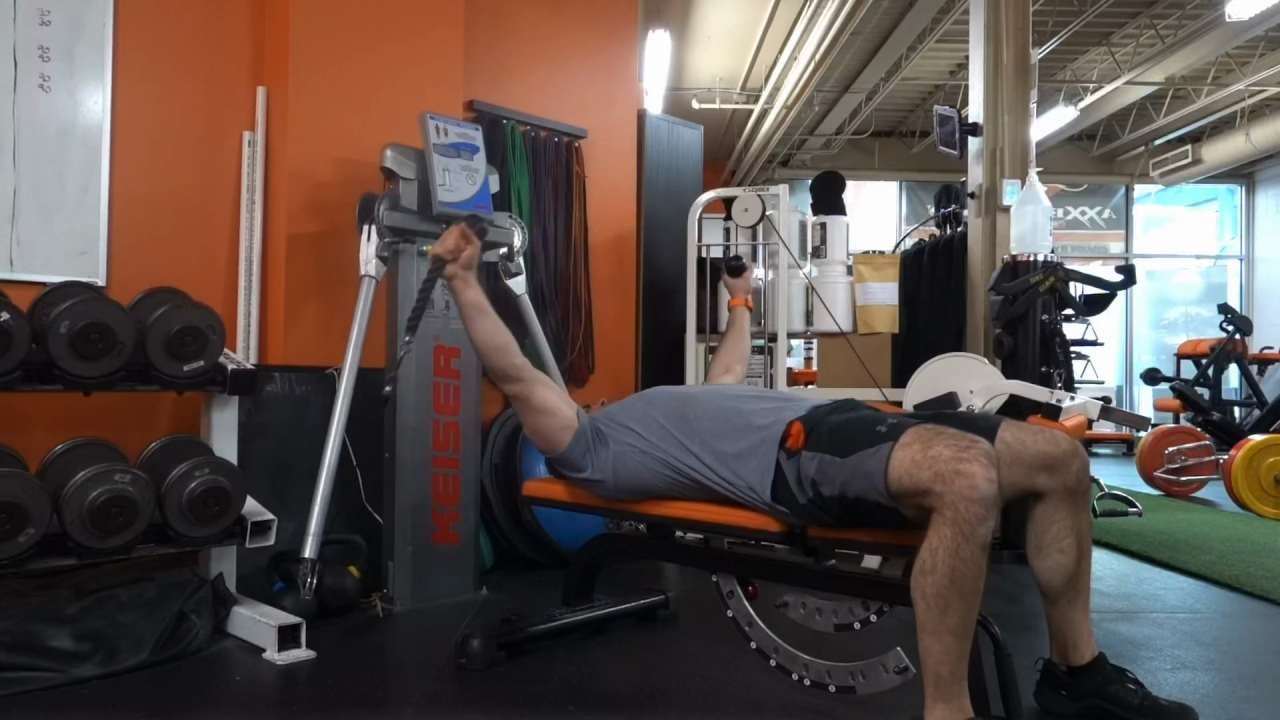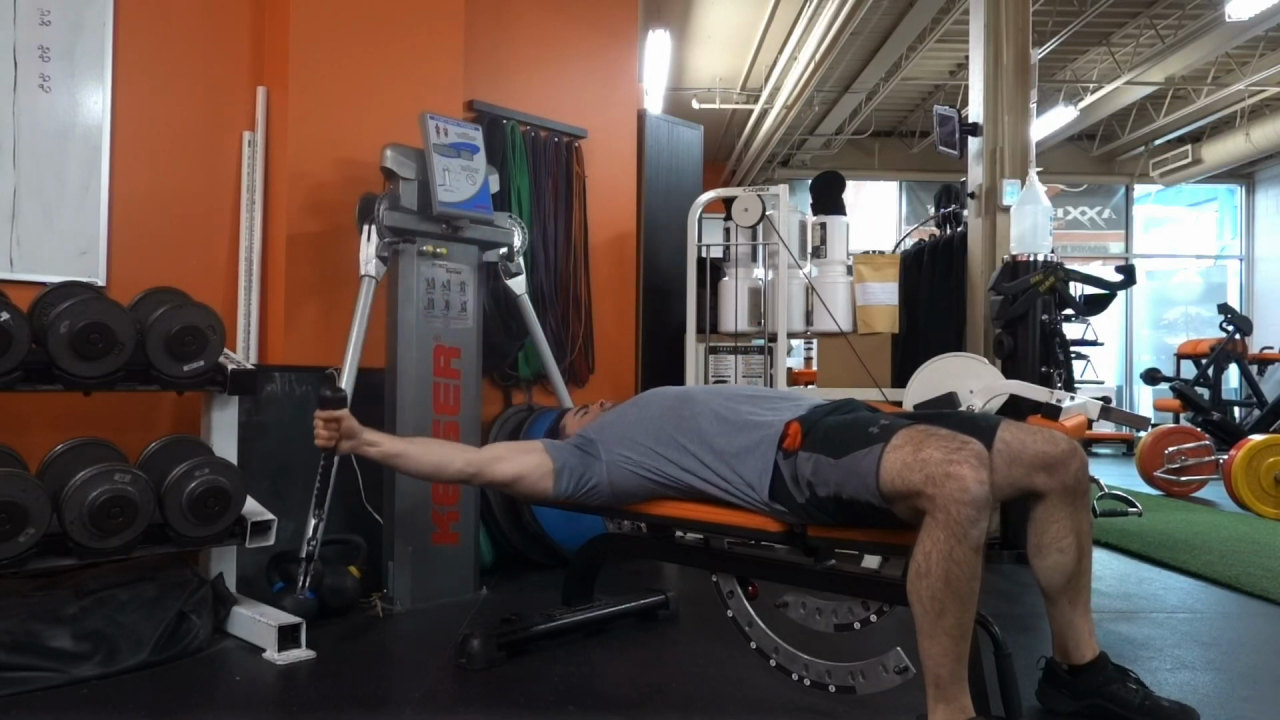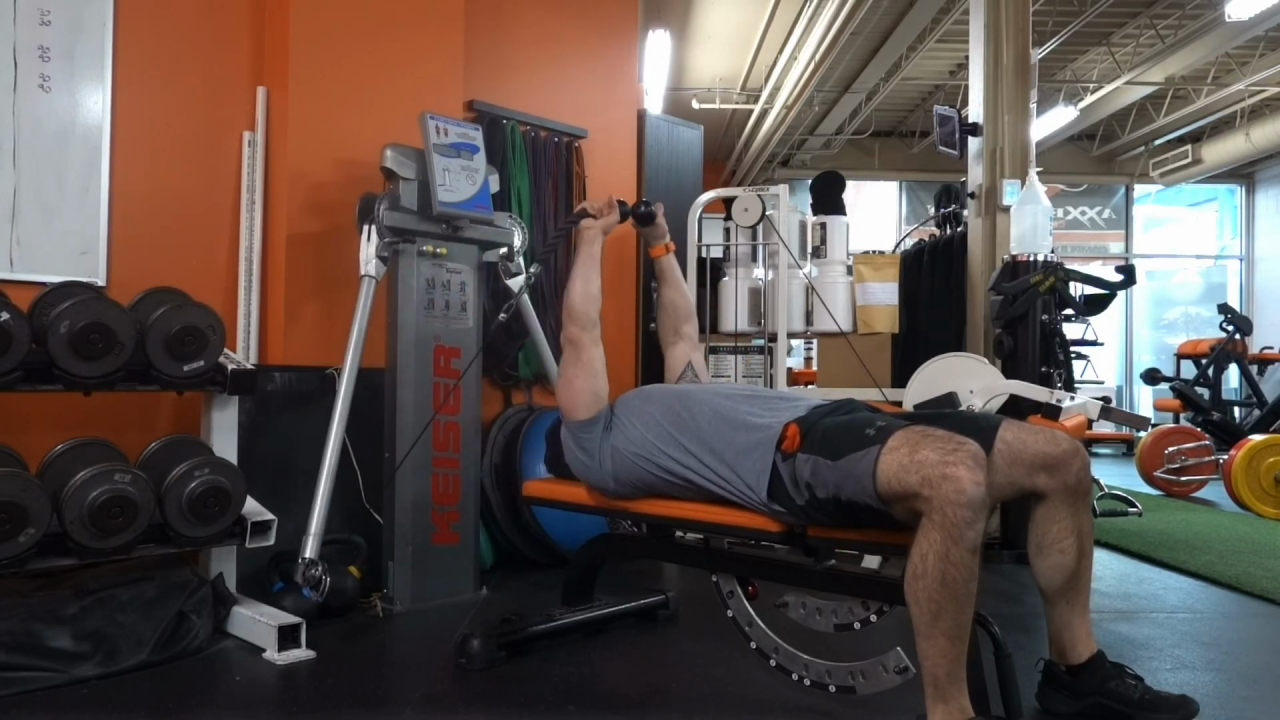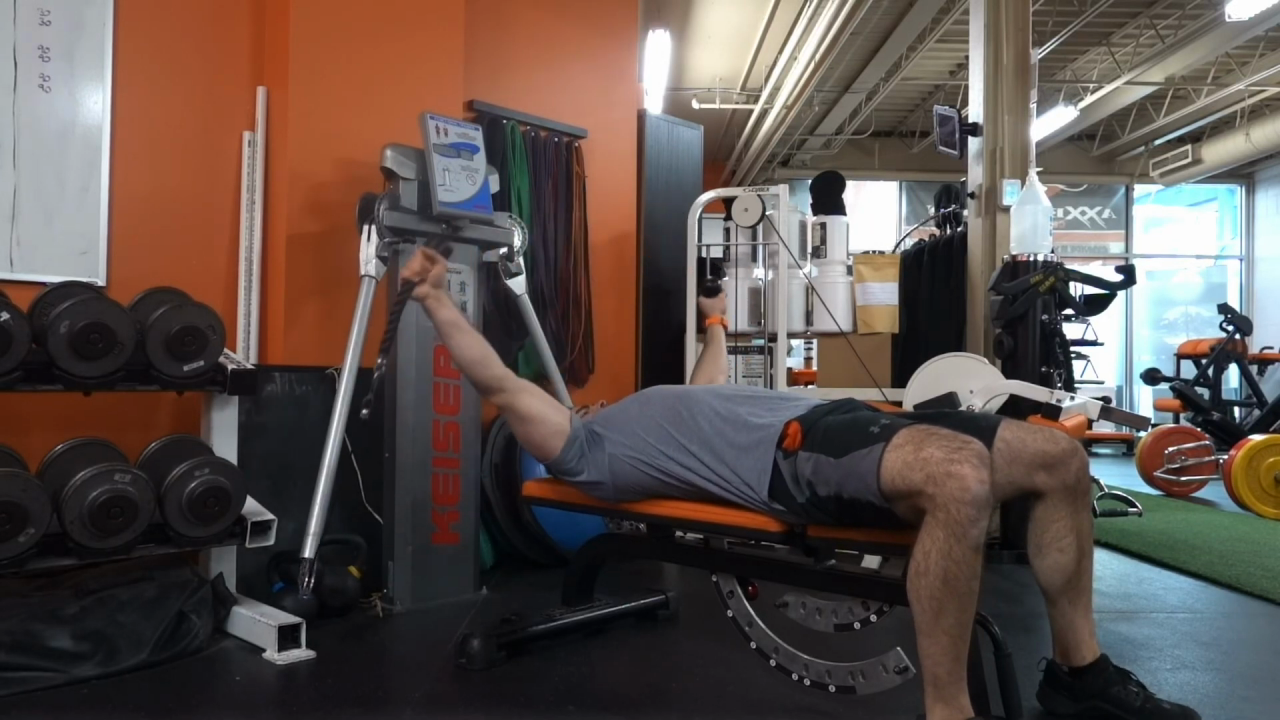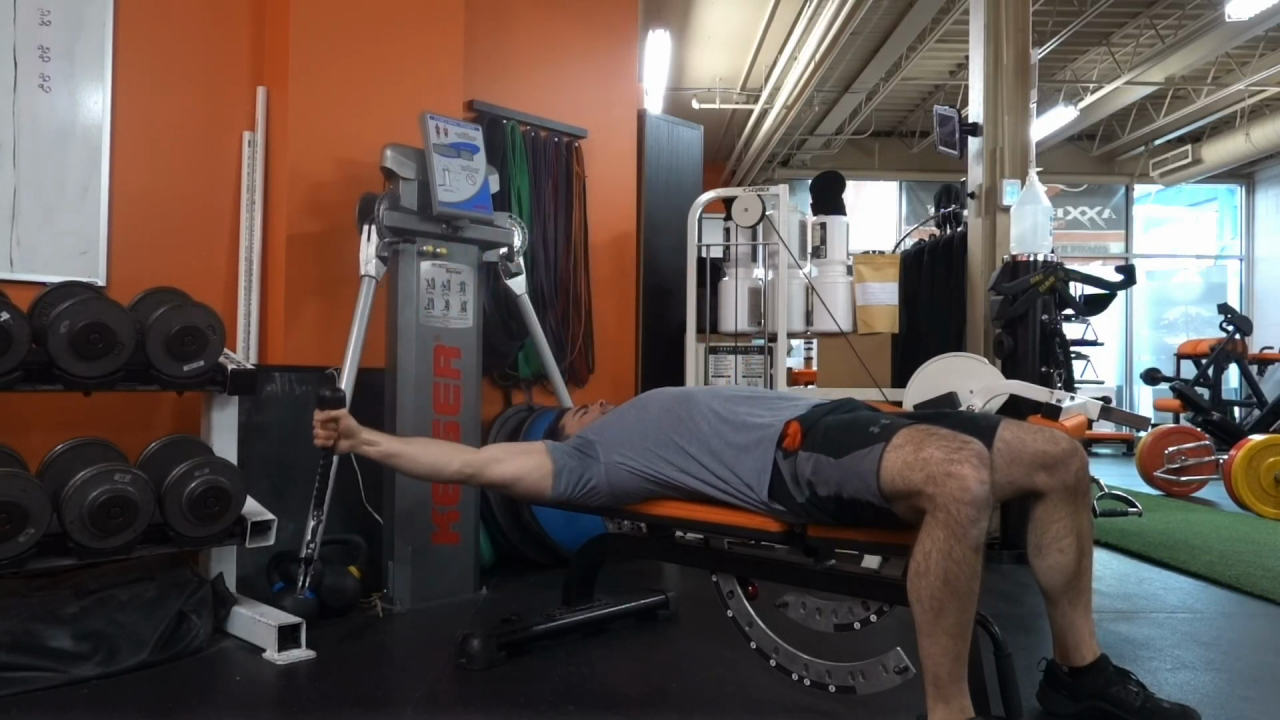
dt=1s
person 1, frame 1
left shoulder: (656, 413)
right shoulder: (594, 453)
left elbow: (726, 381)
right elbow: (520, 381)
left wrist: (740, 308)
right wrist: (464, 280)
left hip: (833, 418)
right hip: (791, 453)
left knee: (1059, 460)
right knee: (968, 480)
person 1, frame 2
left shoulder: (644, 417)
right shoulder: (587, 459)
right elbow: (484, 461)
left wrist: (731, 396)
right wrist: (364, 440)
left hip: (833, 416)
right hip: (793, 454)
left knee: (1057, 458)
right knee: (960, 479)
person 1, frame 3
left shoulder: (665, 402)
right shoulder: (598, 449)
left elbow: (682, 331)
right elbow: (580, 337)
left wrist: (660, 248)
right wrist: (592, 237)
left hip: (833, 418)
right hip: (788, 455)
left knee: (1059, 459)
right knee: (957, 480)
person 1, frame 4
left shoulder: (647, 411)
right shoulder: (590, 454)
right elbow: (506, 391)
left wrist: (715, 329)
right wrist: (436, 301)
left hip: (834, 419)
right hip: (792, 455)
left knee: (1060, 459)
right knee: (962, 480)
person 1, frame 5
left shoulder: (646, 416)
right shoulder: (587, 460)
right elbow: (479, 461)
right wrist: (361, 439)
left hip: (834, 416)
right hip: (792, 455)
left knee: (1058, 458)
right knee: (960, 479)
